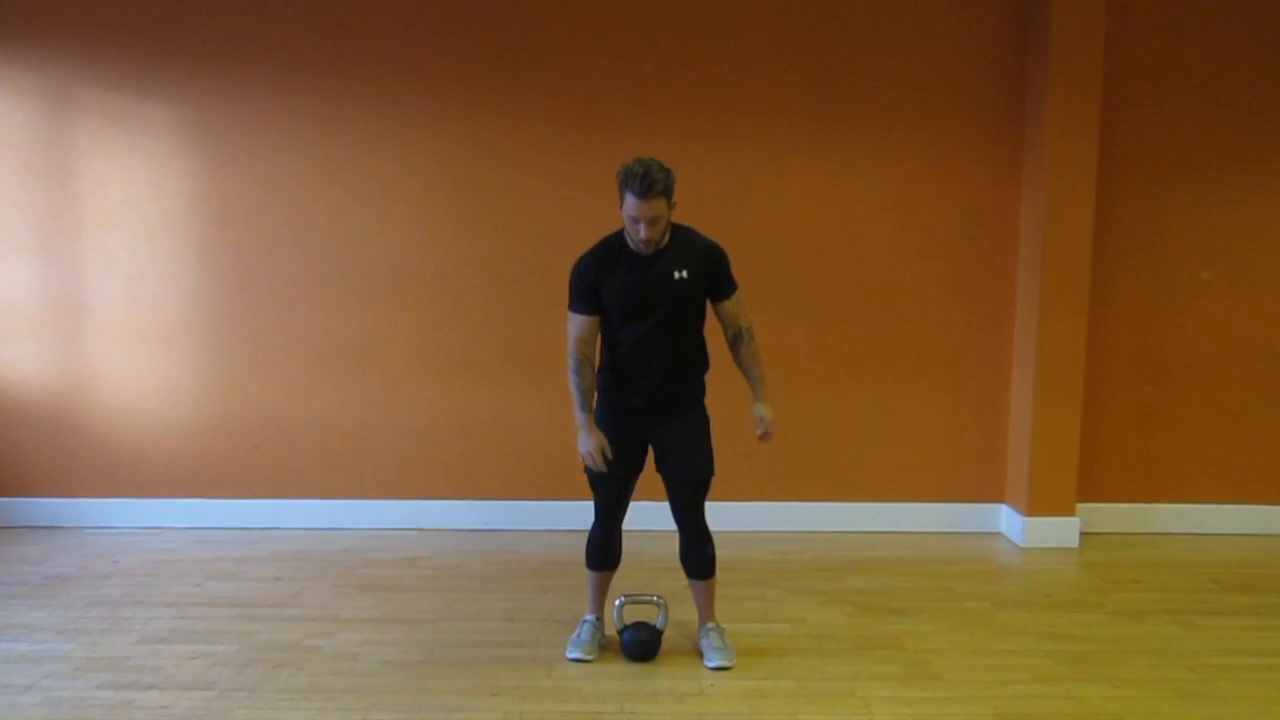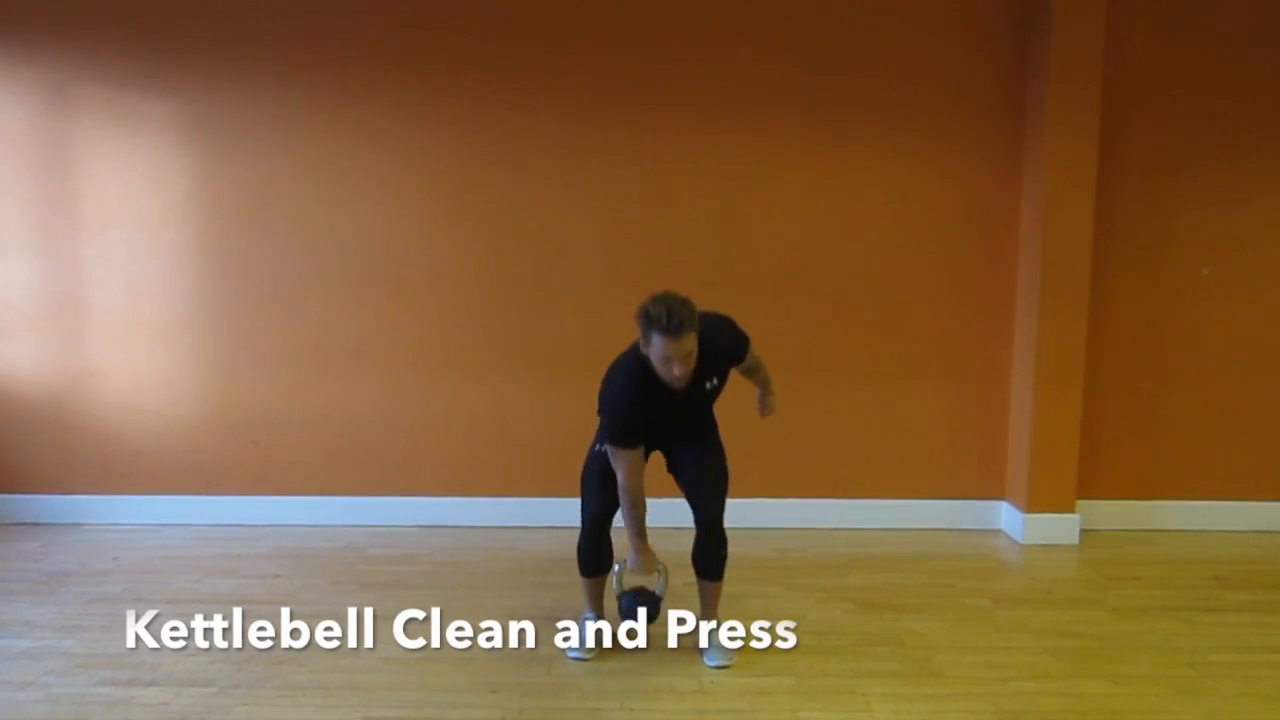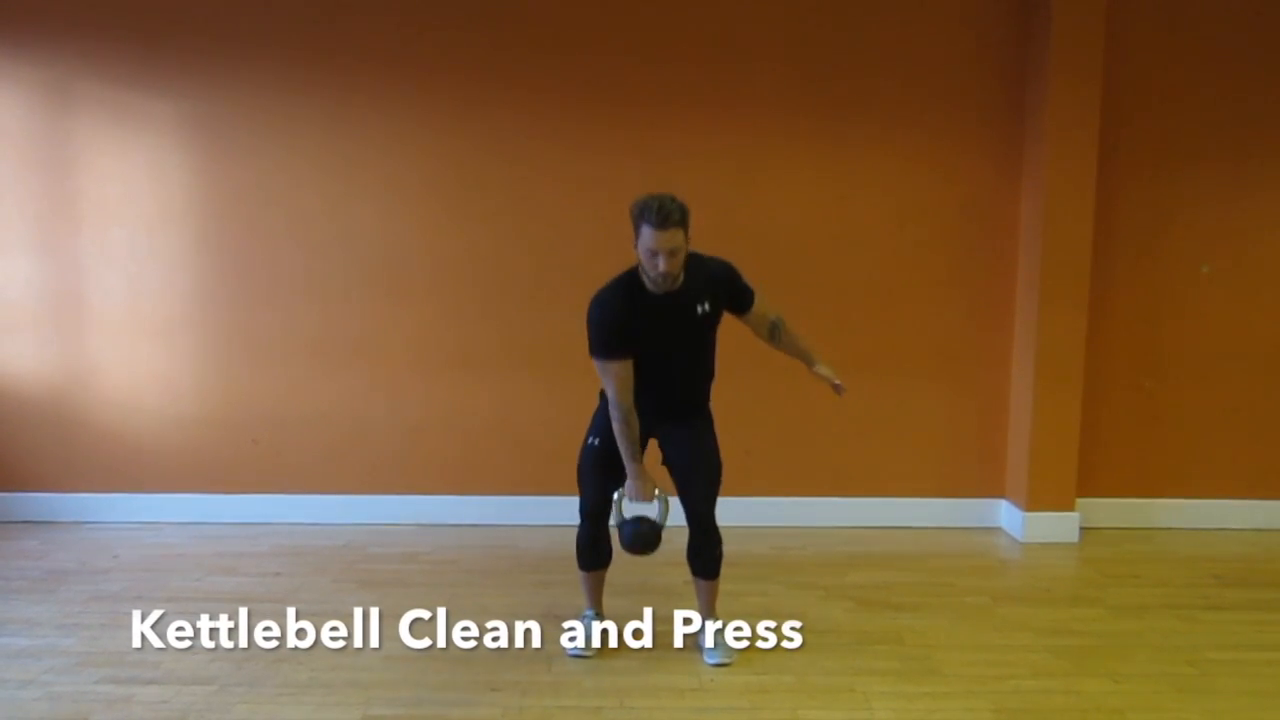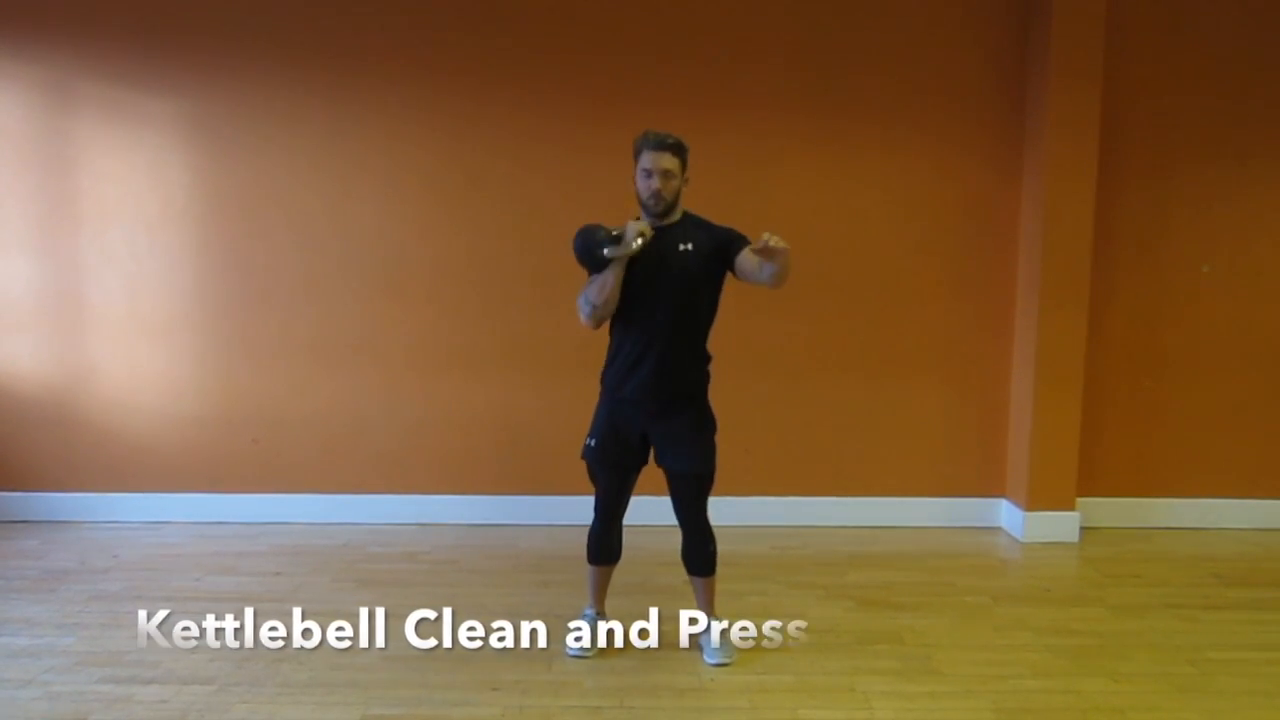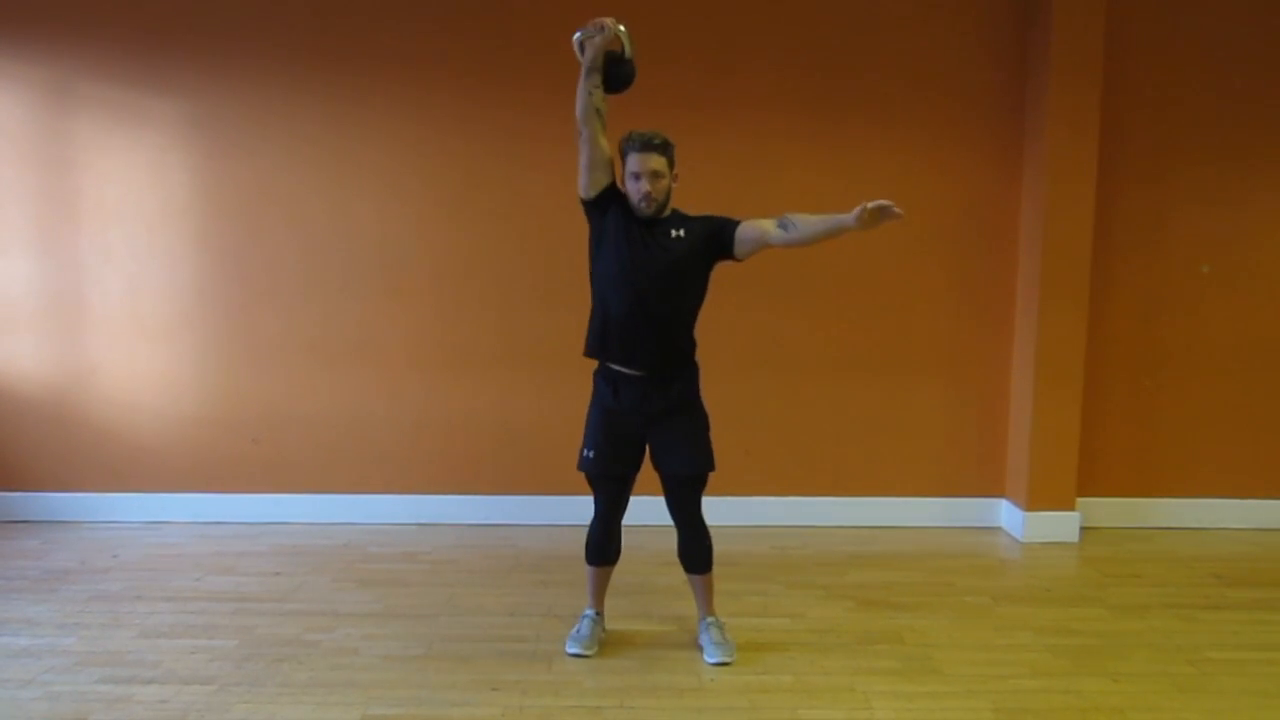
dt=1s
person 1, frame 1
left shoulder: (703, 254)
right shoulder: (593, 264)
left elbow: (737, 325)
right elbow: (580, 347)
left wrist: (759, 397)
right wrist: (585, 424)
left hip: (683, 412)
right hip: (618, 412)
left knee: (690, 518)
right knee: (607, 517)
left ankle: (708, 626)
right ankle: (593, 620)
person 1, frame 2
left shoulder: (721, 335)
right shoulder: (622, 384)
left elbow: (749, 363)
right elbow: (629, 479)
left wrist: (767, 392)
right wrist: (639, 550)
left hip: (695, 427)
right hip: (626, 436)
left knee: (711, 516)
right knee: (595, 515)
left ankle: (710, 625)
right ankle: (593, 618)
person 1, frame 3
left shoulder: (715, 277)
right shoulder: (610, 306)
left elbow: (765, 321)
right elbow: (620, 399)
left wrist: (811, 362)
right wrist: (635, 472)
left hip: (688, 412)
right hip: (627, 405)
left knee: (701, 515)
right knee: (593, 509)
left ankle: (709, 625)
right ankle: (592, 616)
person 1, frame 4
left shoulder: (711, 238)
right shoulder: (614, 242)
left elbow: (766, 274)
right elbow: (590, 316)
left wrist: (775, 258)
right wrist: (622, 255)
left hip: (685, 404)
right hip: (622, 401)
left knee: (693, 517)
right knee: (607, 512)
left ankle: (708, 622)
right ankle: (594, 614)
person 1, frame 5
left shoulder: (702, 232)
right shoulder: (607, 217)
left elbow: (774, 231)
right elbow: (589, 131)
left wrist: (849, 220)
right wrist: (593, 61)
left hip: (676, 396)
right hip: (615, 392)
left knee: (687, 513)
right knee: (607, 512)
left ankle: (709, 621)
right ankle: (593, 616)
